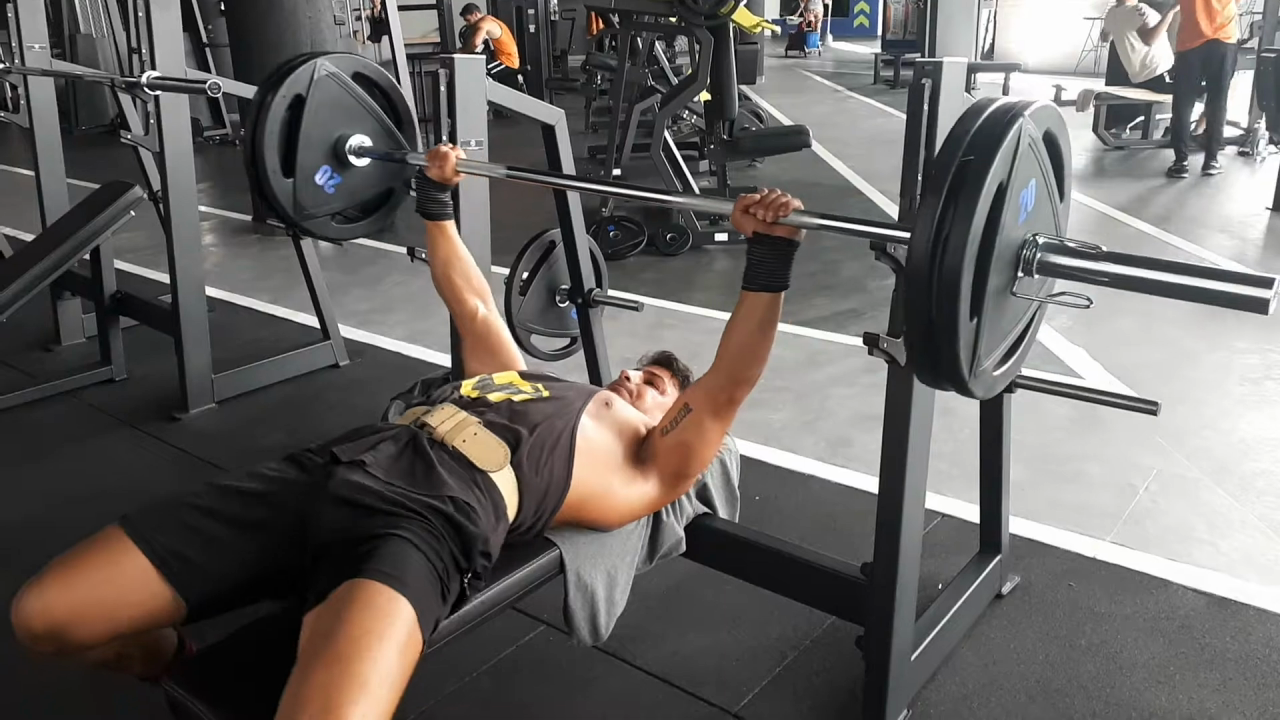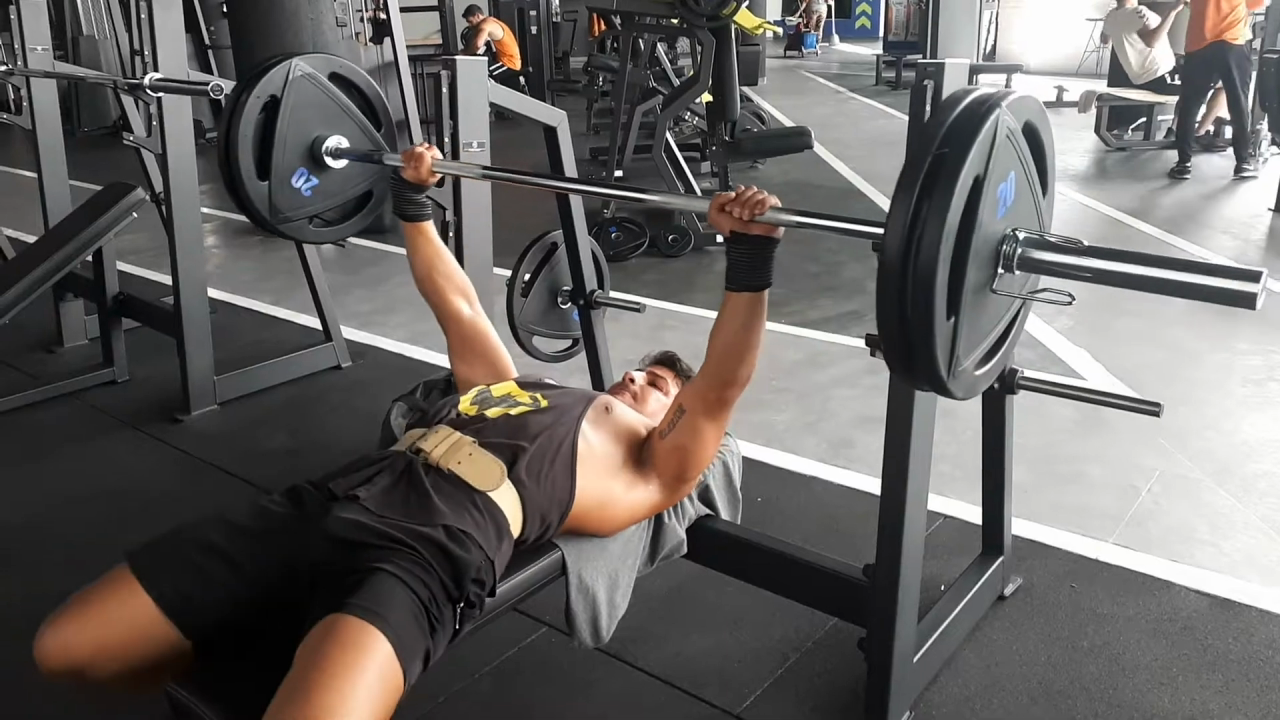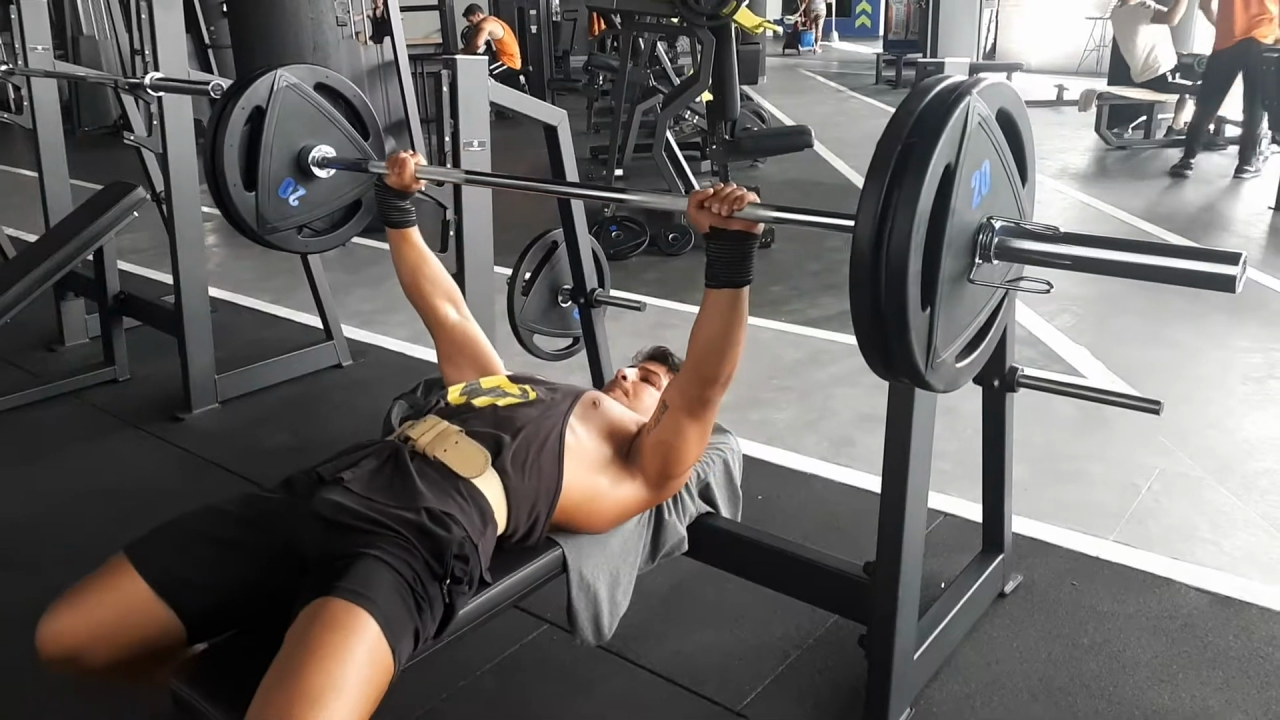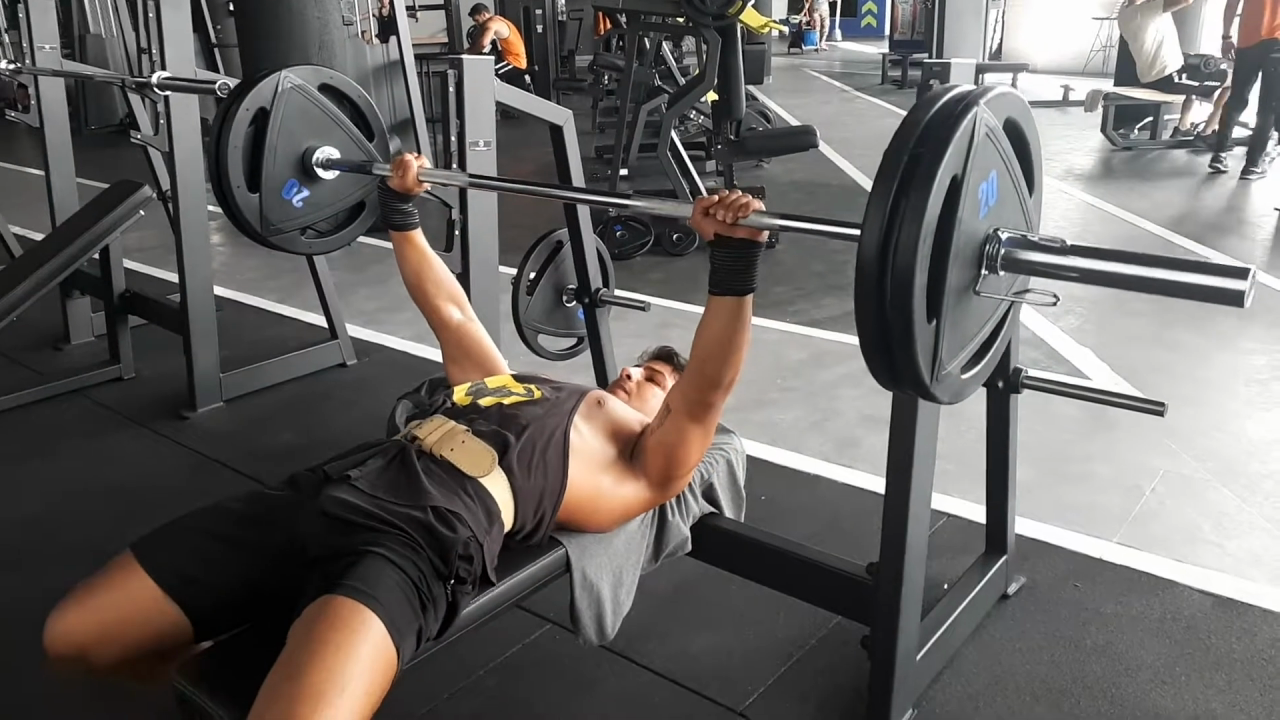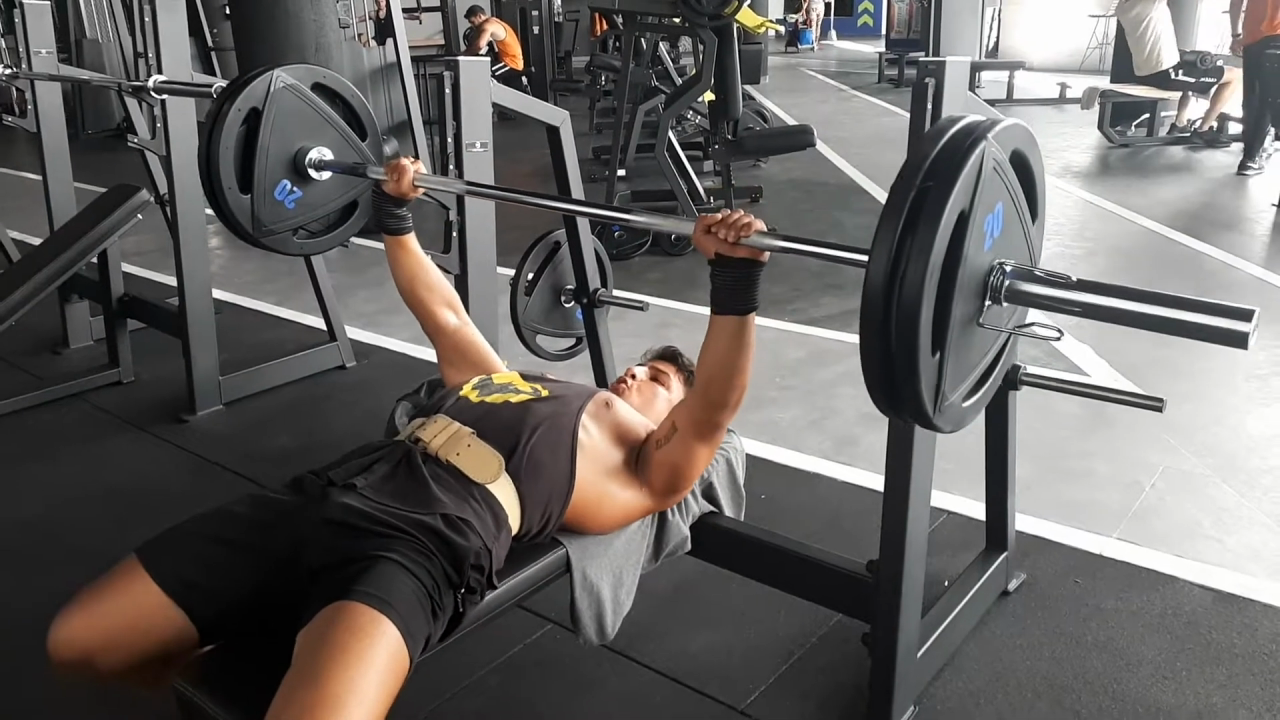
dt=0.4s
person 1, frame 1
left shoulder: (647, 467)
right shoulder: (522, 384)
left elbow: (727, 390)
right elbow: (471, 305)
left wrist: (769, 259)
right wrist: (435, 198)
left hip: (429, 516)
right hip: (332, 470)
right knee: (43, 616)
person 1, frame 2
left shoulder: (647, 469)
right shoulder: (519, 391)
left elbow: (722, 389)
right elbow: (458, 309)
left wrist: (750, 257)
right wrist: (412, 202)
left hip: (428, 546)
right hip: (335, 499)
right knee: (65, 649)
person 1, frame 3
left shoulder: (638, 464)
right shoulder: (512, 388)
left elbow: (705, 386)
right elbow: (444, 310)
left wrist: (729, 254)
right wrist: (397, 207)
left hip: (420, 535)
right hip: (331, 489)
right knee: (66, 637)
person 1, frame 4
left shoulder: (644, 465)
right shoulder: (514, 386)
left elbow: (708, 391)
right elbow: (449, 311)
left wrist: (734, 262)
right wrist: (399, 207)
left hip: (425, 534)
right hip: (333, 488)
right knee: (73, 635)
person 1, frame 5
left shoulder: (646, 466)
right shoulder: (515, 388)
left elbow: (713, 410)
right elbow: (441, 312)
left wrist: (735, 282)
right wrist: (394, 213)
left hip: (427, 538)
right hip: (333, 493)
right knee: (76, 642)
